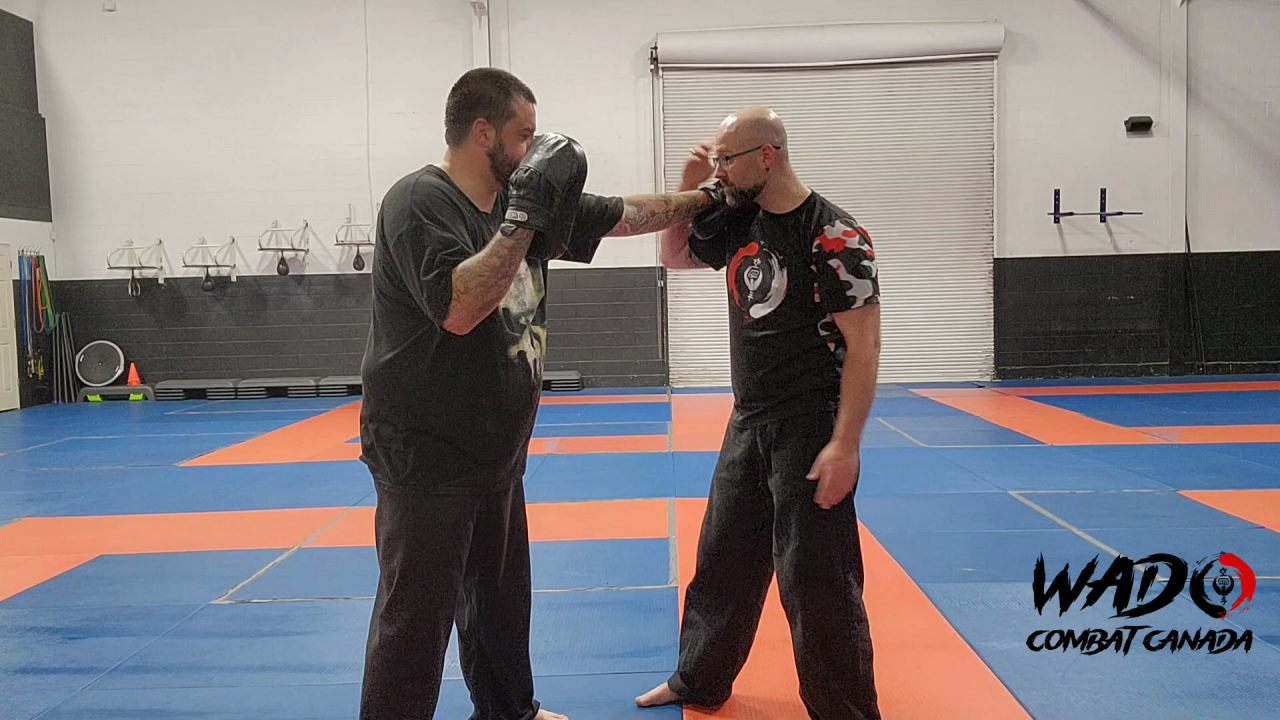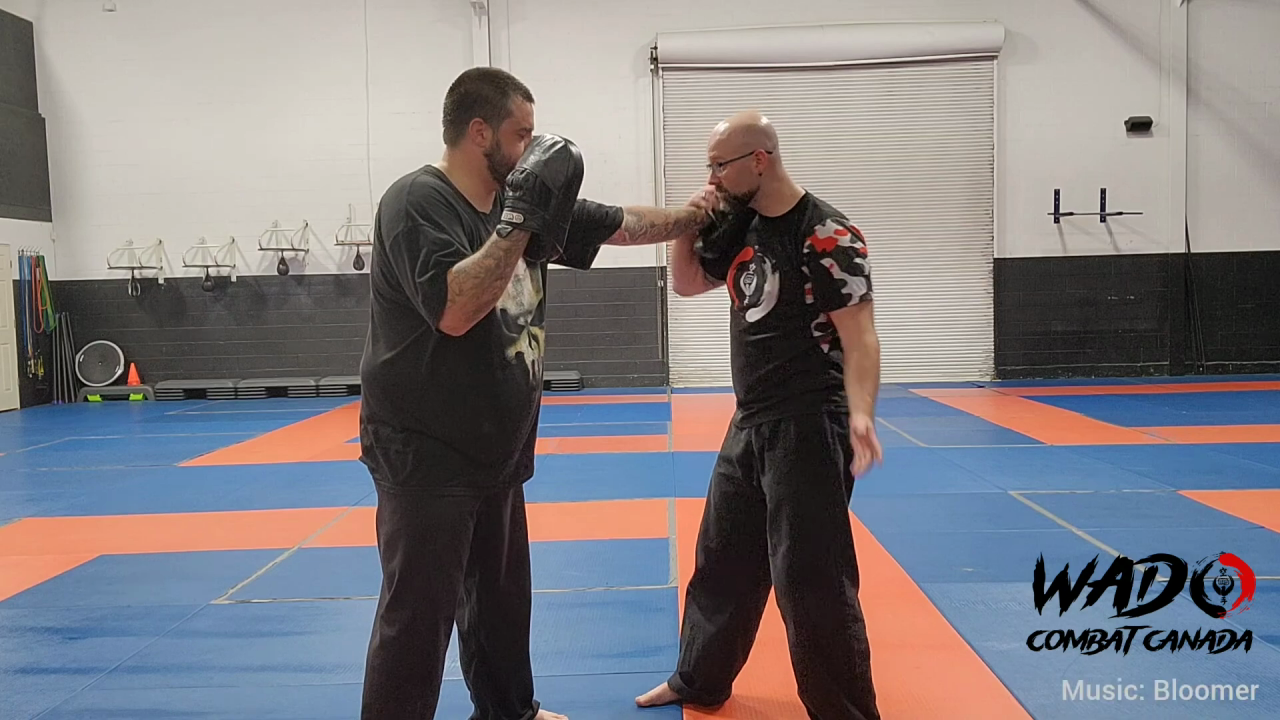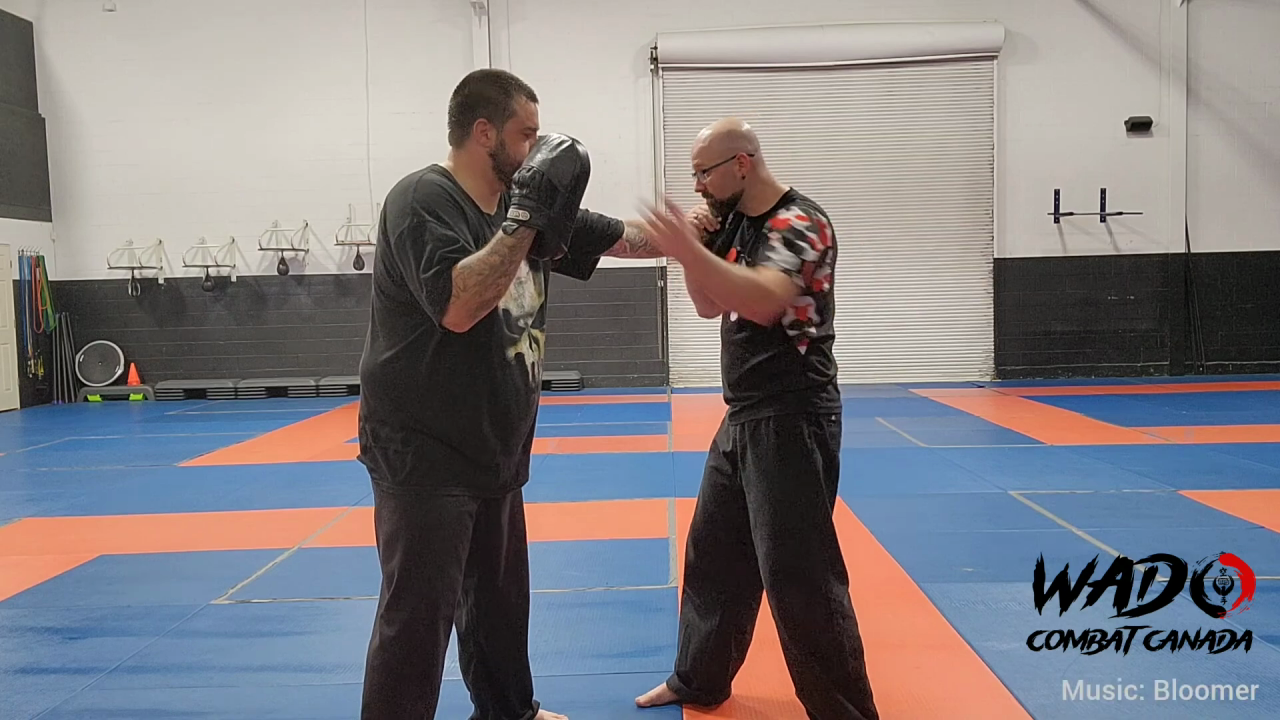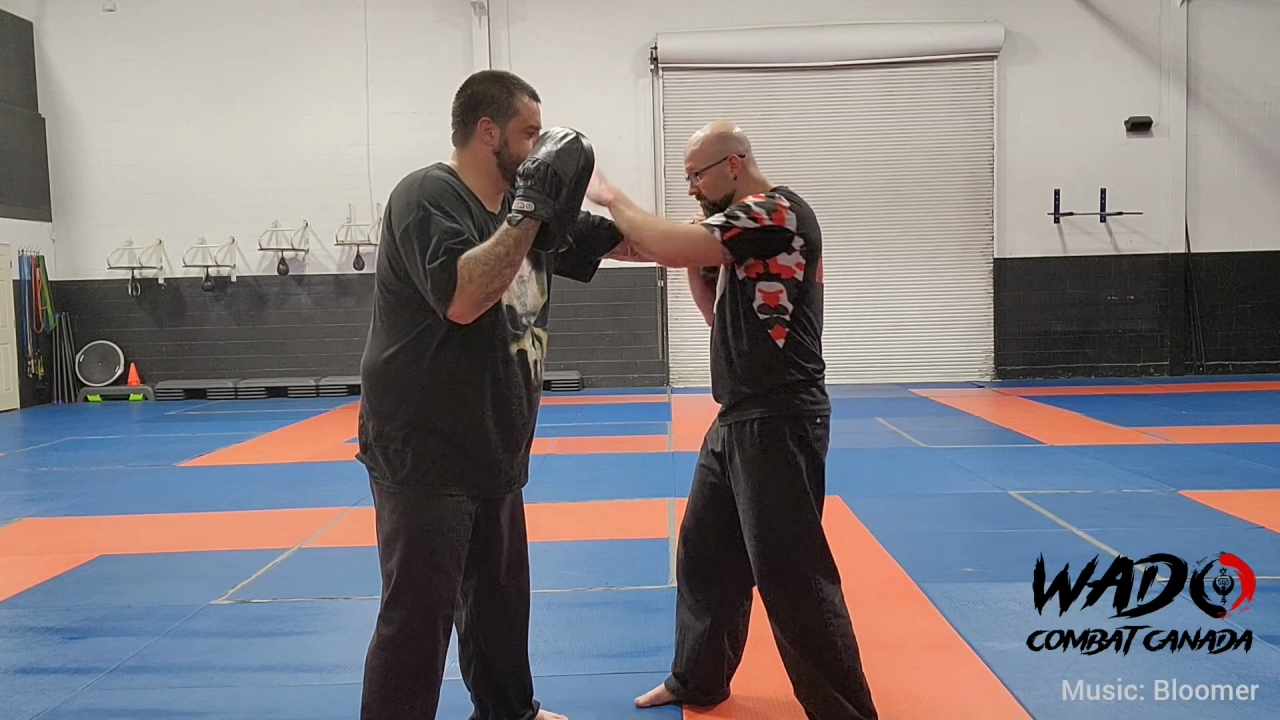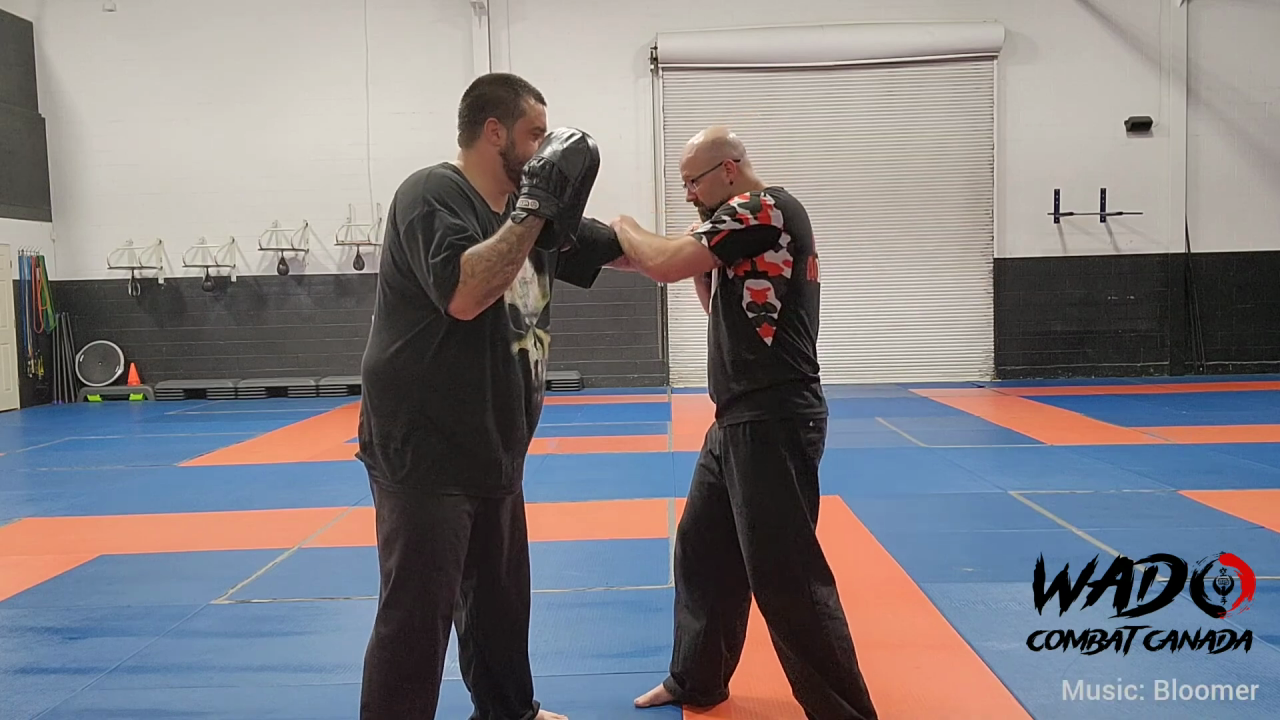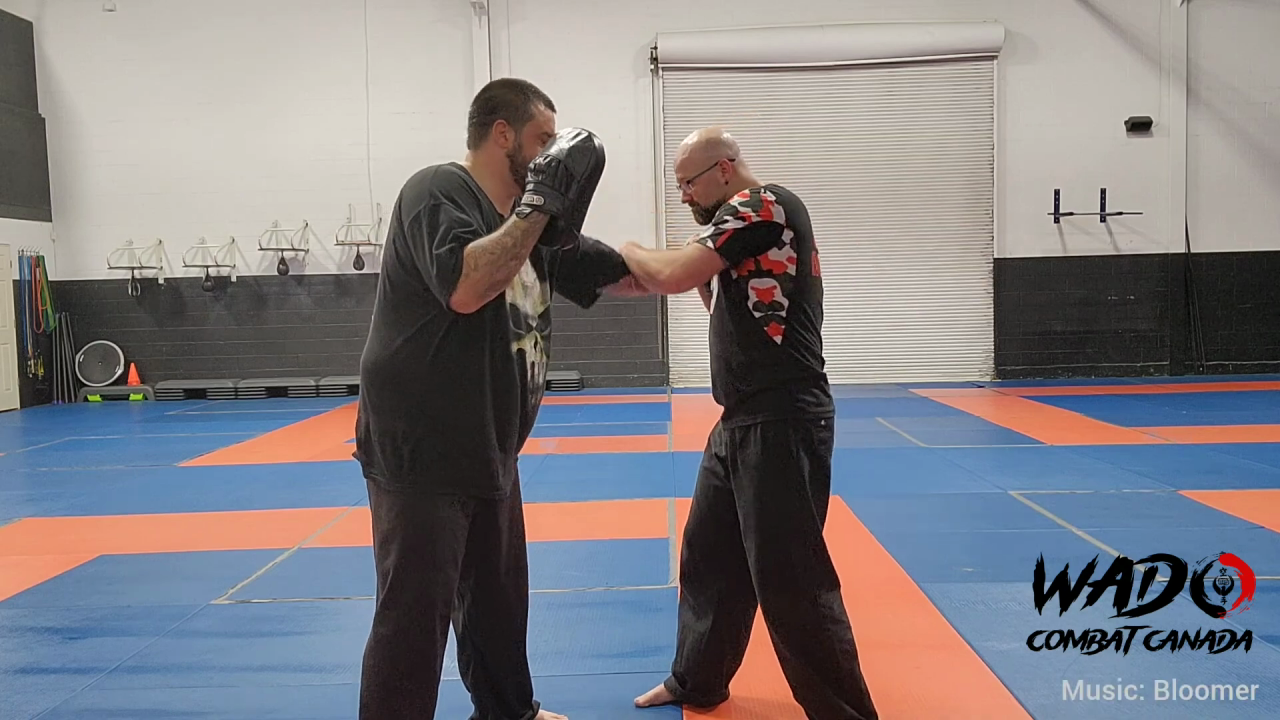
dt=0.3s
person 1, frame 1
left shoulder: (519, 197)
right shoulder: (419, 202)
left elbow: (621, 215)
right elbow: (459, 309)
left wrist: (700, 199)
right wrist: (523, 218)
left hip: (492, 448)
right hip: (426, 452)
left knee: (502, 595)
right knee: (416, 615)
person 1, frame 2
left shoulder: (515, 199)
right shoulder: (417, 202)
left elbow: (620, 224)
right elbow: (454, 310)
left wrist: (700, 215)
right wrist: (519, 221)
left hip: (493, 450)
right hip: (425, 454)
left knee: (501, 597)
right knee: (418, 615)
person 1, frame 3
left shoulder: (520, 202)
right shoulder: (421, 200)
left elbow: (617, 237)
right elbow: (458, 307)
right wrist: (524, 219)
left hip: (491, 451)
right hip: (423, 455)
left knee: (500, 598)
right knee: (417, 616)
person 1, frame 4
left shoulder: (521, 203)
right shoulder: (427, 196)
left elbow: (620, 238)
right elbow: (463, 299)
right wrist: (529, 210)
left hip: (492, 451)
right hip: (424, 453)
left knee: (501, 598)
right knee: (419, 615)
person 1, frame 5
left shoulder: (528, 208)
right shoulder: (431, 194)
left elbow: (621, 248)
right elbow: (465, 295)
right wrist: (532, 210)
left hip: (492, 450)
right hip: (423, 452)
left knee: (502, 597)
right knee: (417, 615)
person 1, frame 6
left shoulder: (530, 216)
right shoulder: (438, 190)
left elbow: (625, 272)
right elbow: (466, 289)
right wrist: (539, 205)
left hip: (488, 450)
right hip: (420, 450)
left knee: (500, 596)
right knee: (414, 615)
person 2, frame 1
left shoulder: (832, 234)
right shoulder: (740, 218)
left elbow: (861, 346)
right elbow: (673, 255)
left wrist: (844, 444)
right wrist: (687, 191)
left hip: (809, 429)
right hip: (748, 424)
left knee: (816, 581)
right knee: (722, 560)
person 2, frame 2
left shoulder: (825, 232)
right shoulder: (741, 225)
left elbow: (858, 336)
right elbow: (685, 282)
left wrist: (861, 413)
left hip: (807, 429)
right hip: (749, 424)
left knee: (810, 579)
right knee: (722, 559)
person 2, frame 3
left shoulder: (799, 221)
right shoulder: (739, 223)
left elbow: (765, 302)
right elbow: (710, 305)
left wrist: (696, 254)
right wrist: (695, 246)
left hip: (792, 423)
right hip: (744, 420)
left knee: (800, 574)
right knee: (714, 554)
person 2, frame 4
left shoulder: (778, 211)
right shoulder: (742, 225)
left elbow: (668, 246)
right elbow: (721, 313)
left wrist: (613, 199)
right wrist: (695, 261)
left hip: (779, 422)
right hip: (738, 419)
left knee: (791, 574)
right knee: (705, 554)
person 2, frame 5
left shoulder: (767, 209)
right shoulder: (747, 227)
left elbow: (663, 263)
left wrist: (625, 226)
right wrist: (705, 269)
left hip: (774, 422)
right hip: (740, 421)
left knee: (786, 576)
right knee: (703, 553)
person 2, frame 6
left shoulder: (765, 206)
right shoulder: (744, 228)
left elbow: (672, 275)
left wrist: (630, 251)
right wrist: (707, 276)
left hip: (782, 423)
right hip: (744, 421)
left knee: (789, 578)
right knee: (709, 557)
